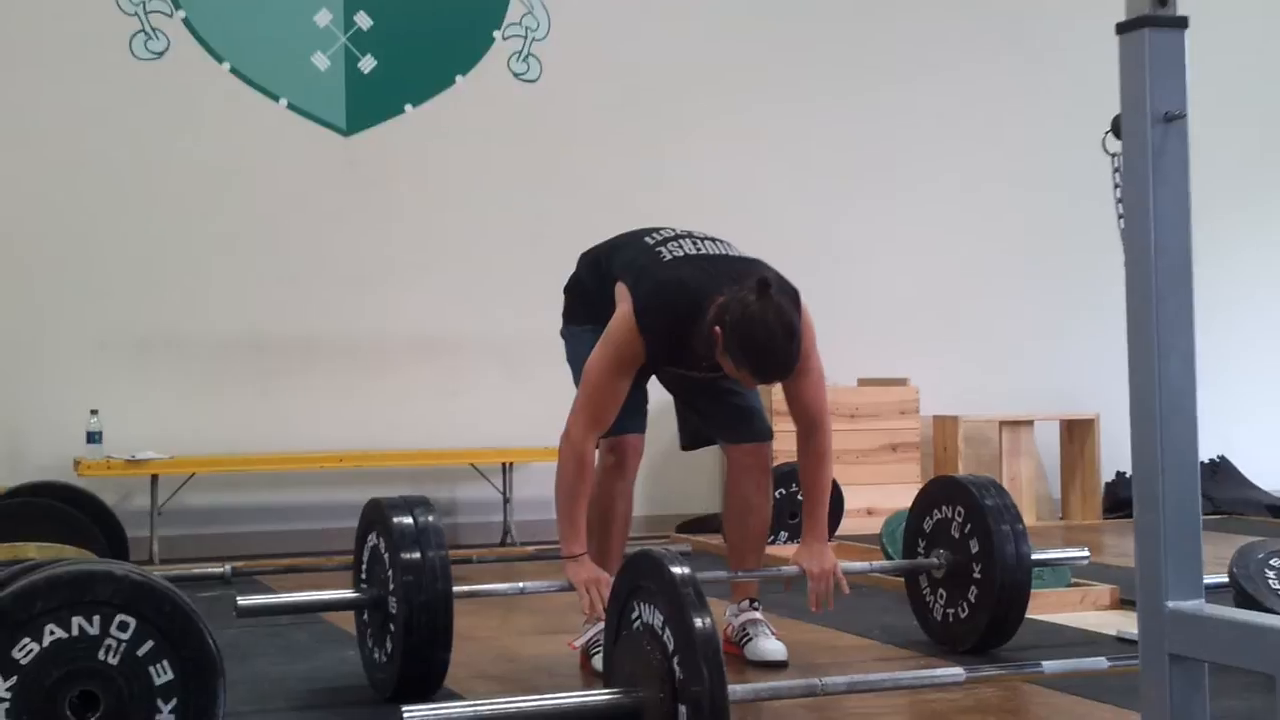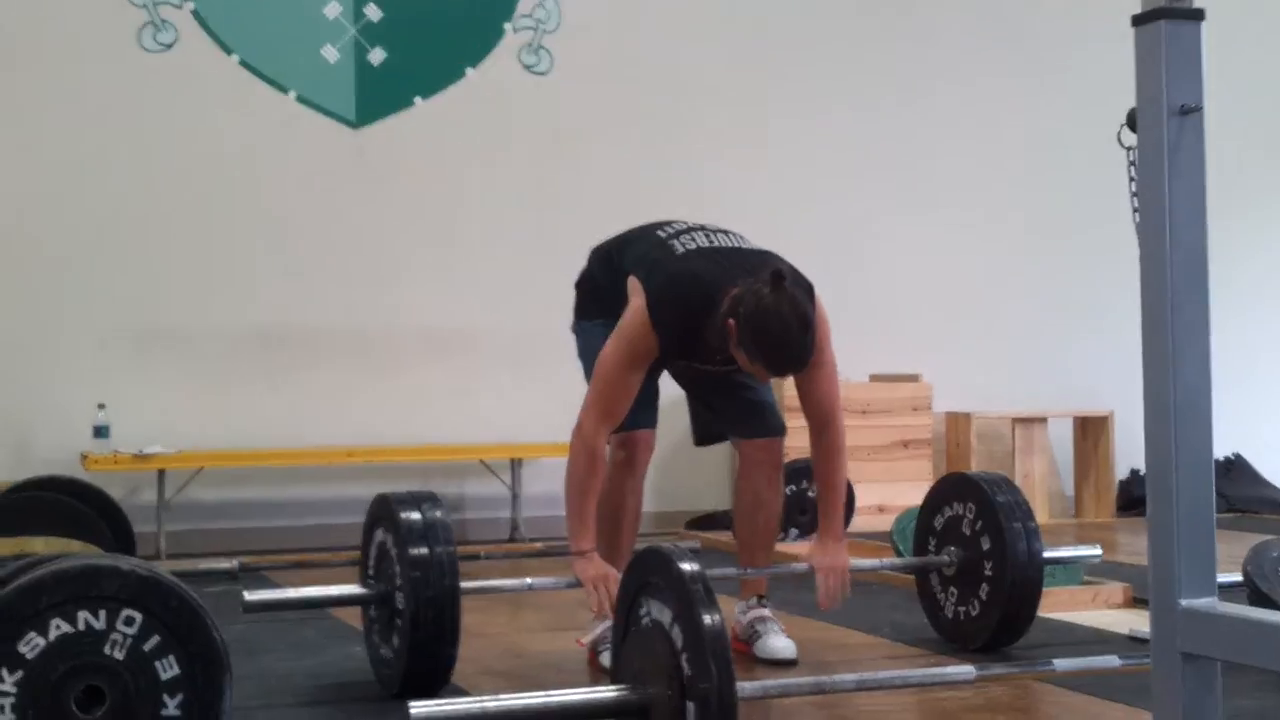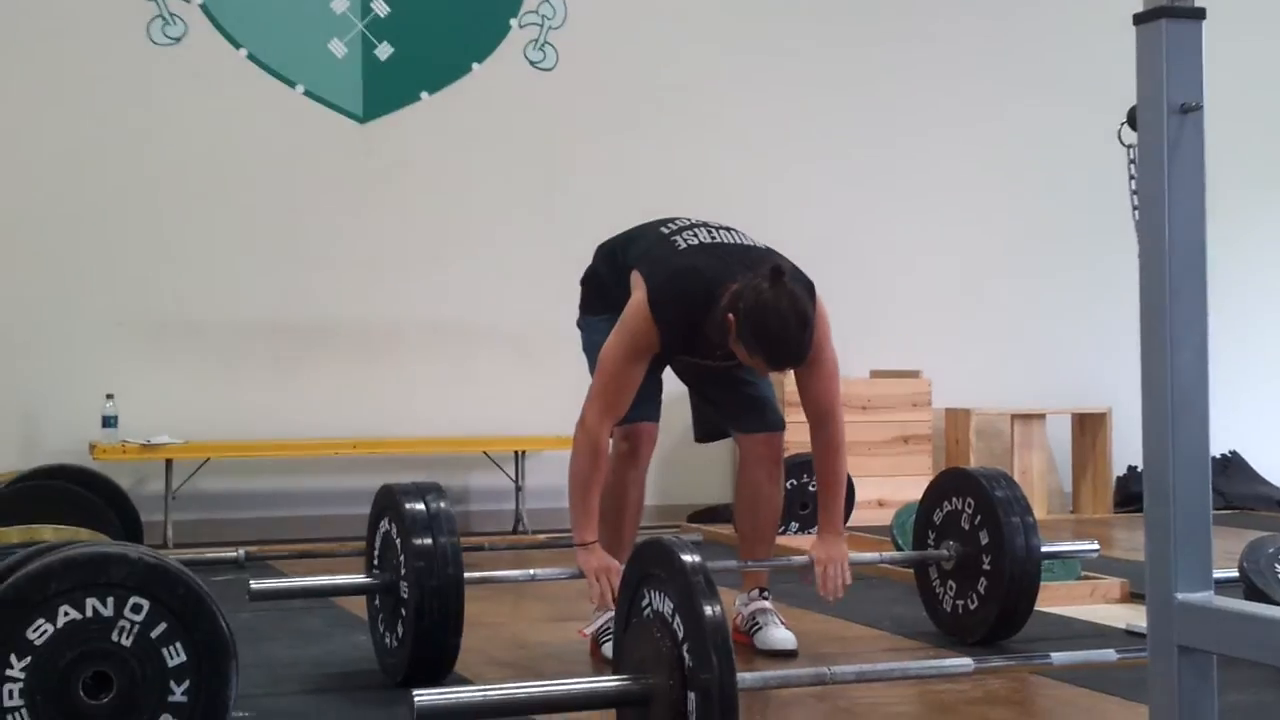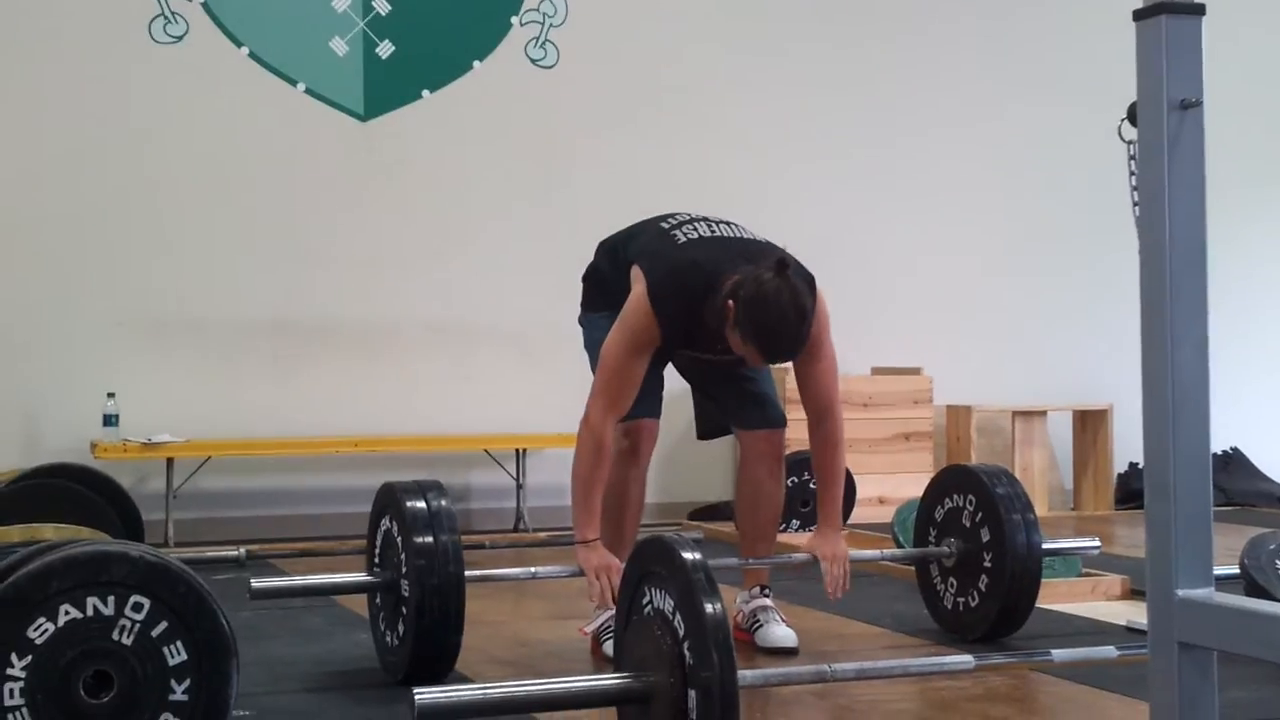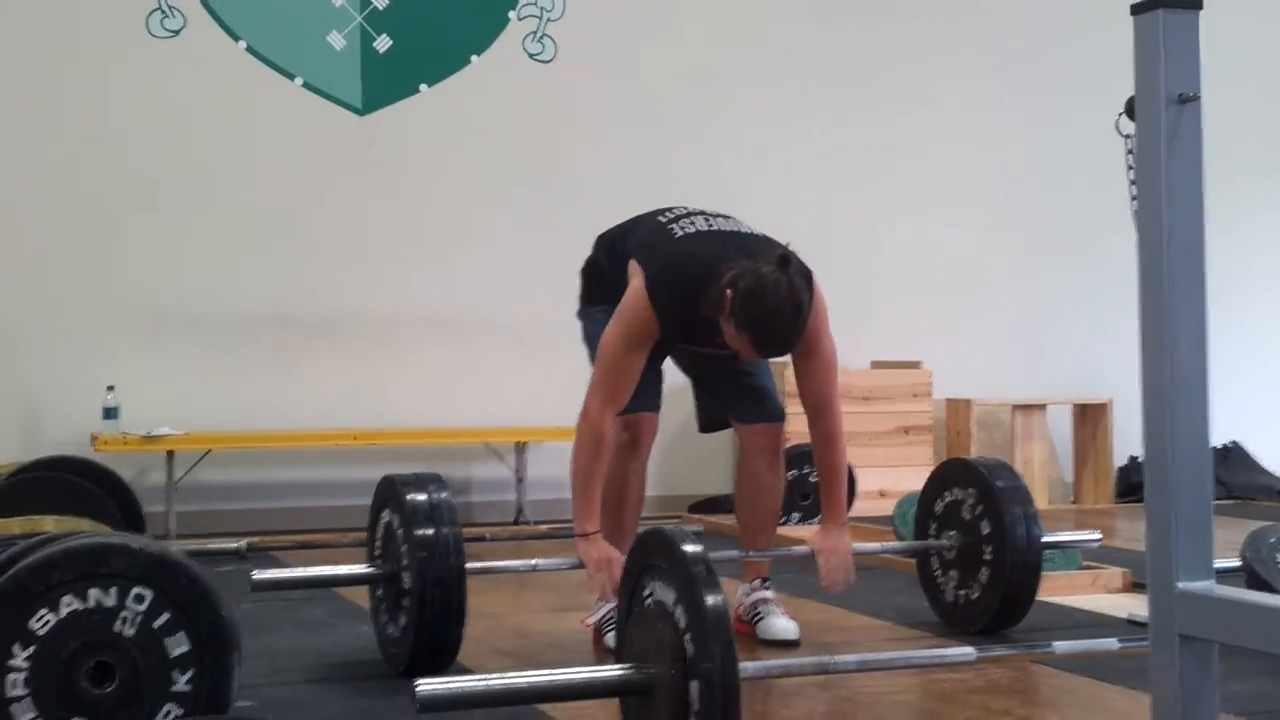
dt=0.2s
person 1, frame 1
left shoulder: (786, 317)
right shoulder: (637, 318)
left elbow: (814, 428)
right elbow: (579, 434)
left wrist: (815, 540)
right wrist: (575, 555)
left hip: (701, 313)
right hip: (598, 308)
left knee: (754, 448)
right knee: (621, 447)
left ankle: (744, 614)
right ankle: (602, 623)
person 1, frame 2
left shoulder: (801, 313)
right shoulder: (652, 312)
left elbow: (827, 426)
right elbow: (591, 431)
left wrist: (831, 538)
right wrist: (583, 552)
left hip: (710, 310)
right hip: (612, 304)
left knee: (765, 444)
right knee: (632, 442)
left ankle: (753, 611)
right ankle: (611, 621)
person 1, frame 3
left shoulder: (802, 309)
right shoulder: (654, 306)
left elbow: (827, 422)
right elbow: (594, 424)
left wrist: (831, 533)
right wrist: (587, 543)
left hip: (711, 317)
right hip: (615, 298)
left knee: (766, 440)
right knee: (636, 436)
left ankle: (754, 603)
right ankle: (613, 611)
person 1, frame 4
left shoulder: (802, 303)
right shoulder: (654, 299)
left elbow: (825, 418)
right elbow: (599, 419)
left wrist: (830, 529)
right wrist: (588, 540)
left hip: (713, 315)
right hip: (616, 296)
left knee: (767, 436)
right knee: (636, 433)
left ankle: (755, 601)
right ankle: (613, 609)
person 1, frame 5
left shoulder: (800, 297)
right shoulder: (650, 293)
left elbow: (824, 413)
right elbow: (598, 413)
left wrist: (835, 523)
right wrist: (587, 533)
left hip: (709, 306)
right hip: (614, 289)
left knee: (766, 429)
right knee: (635, 427)
left ankle: (756, 593)
right ankle: (615, 601)
